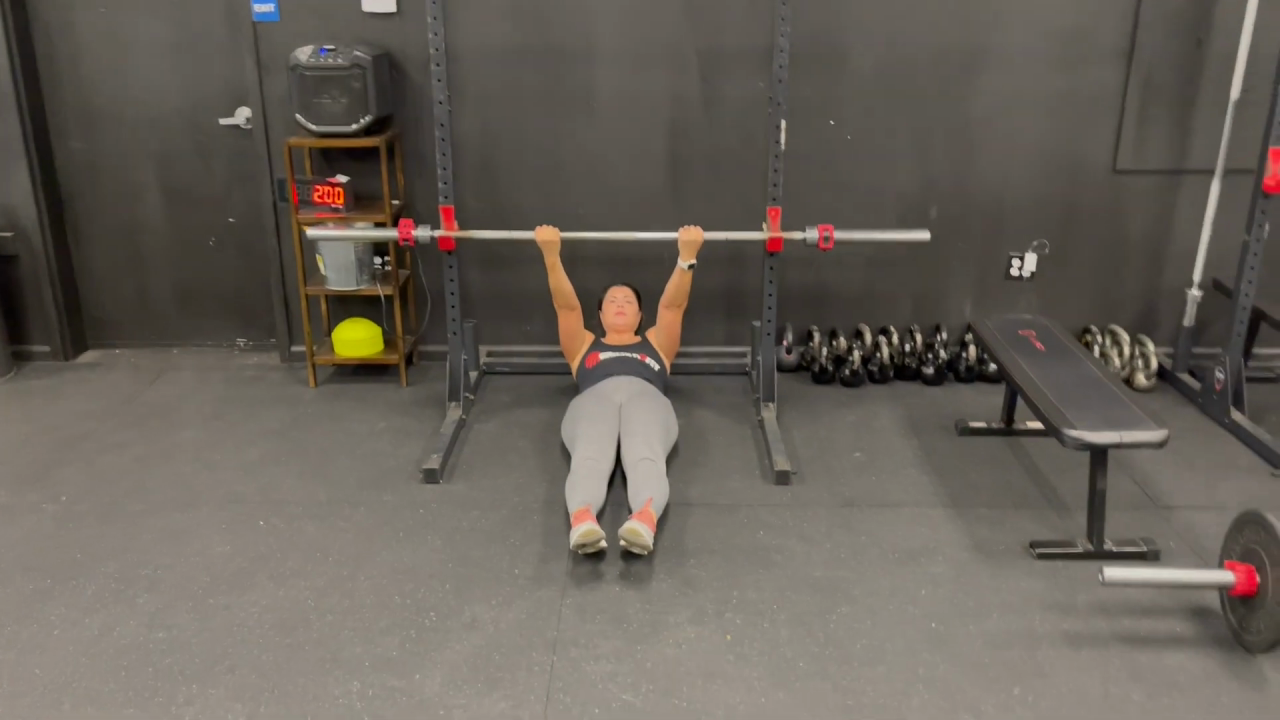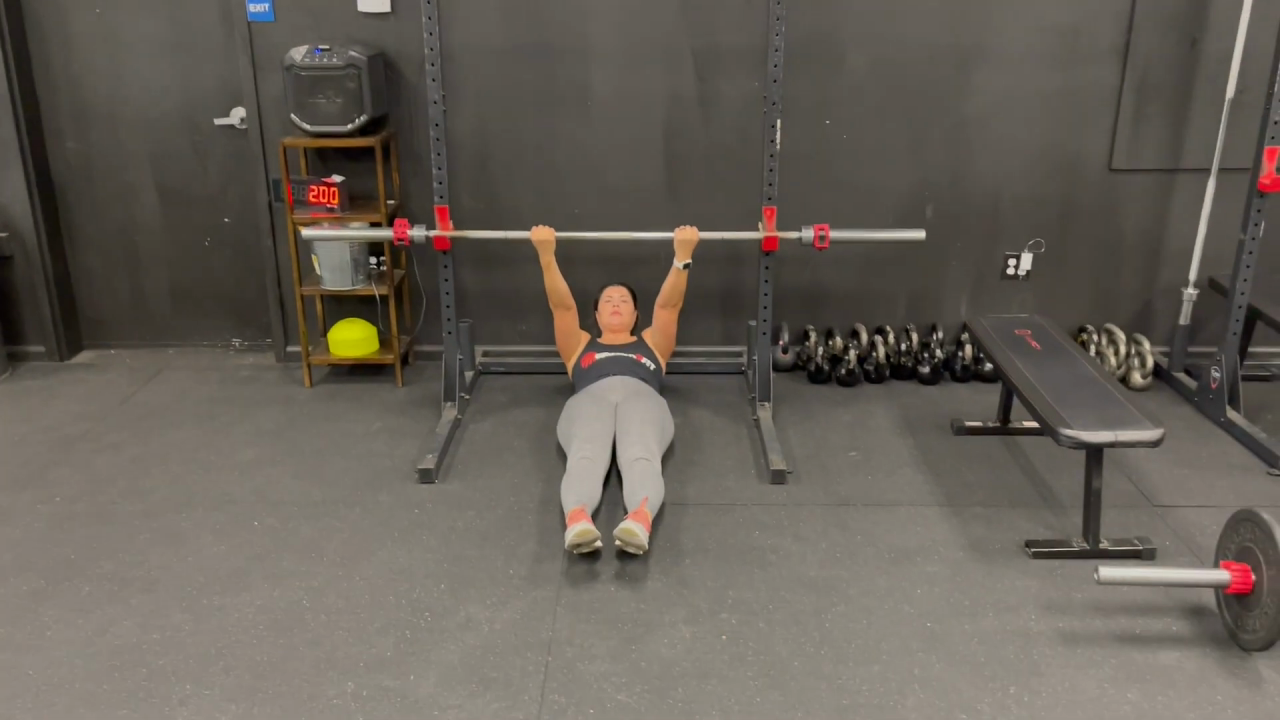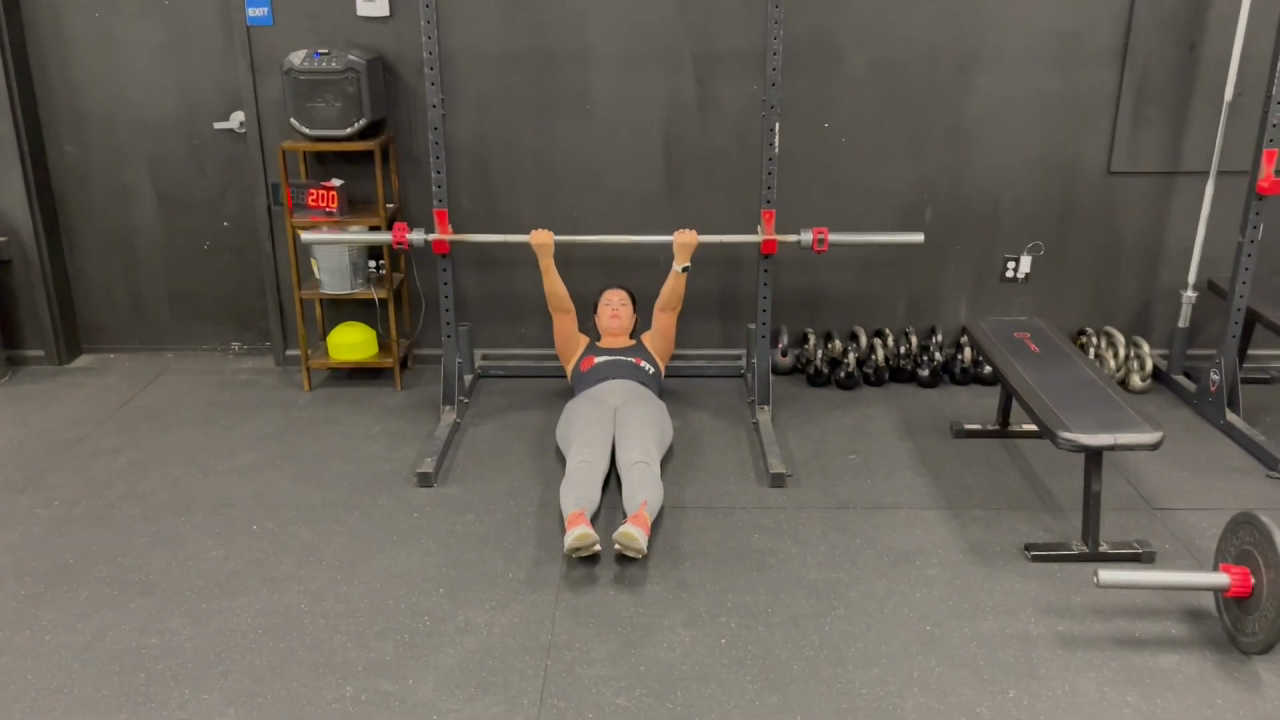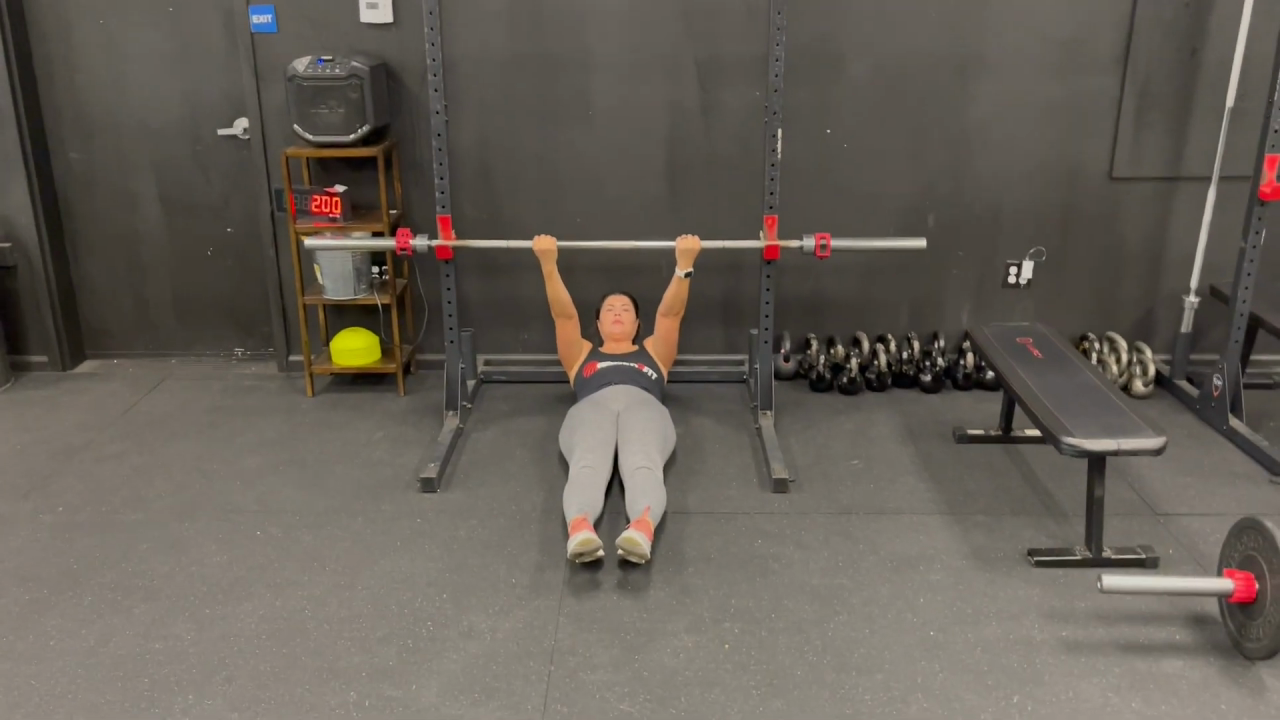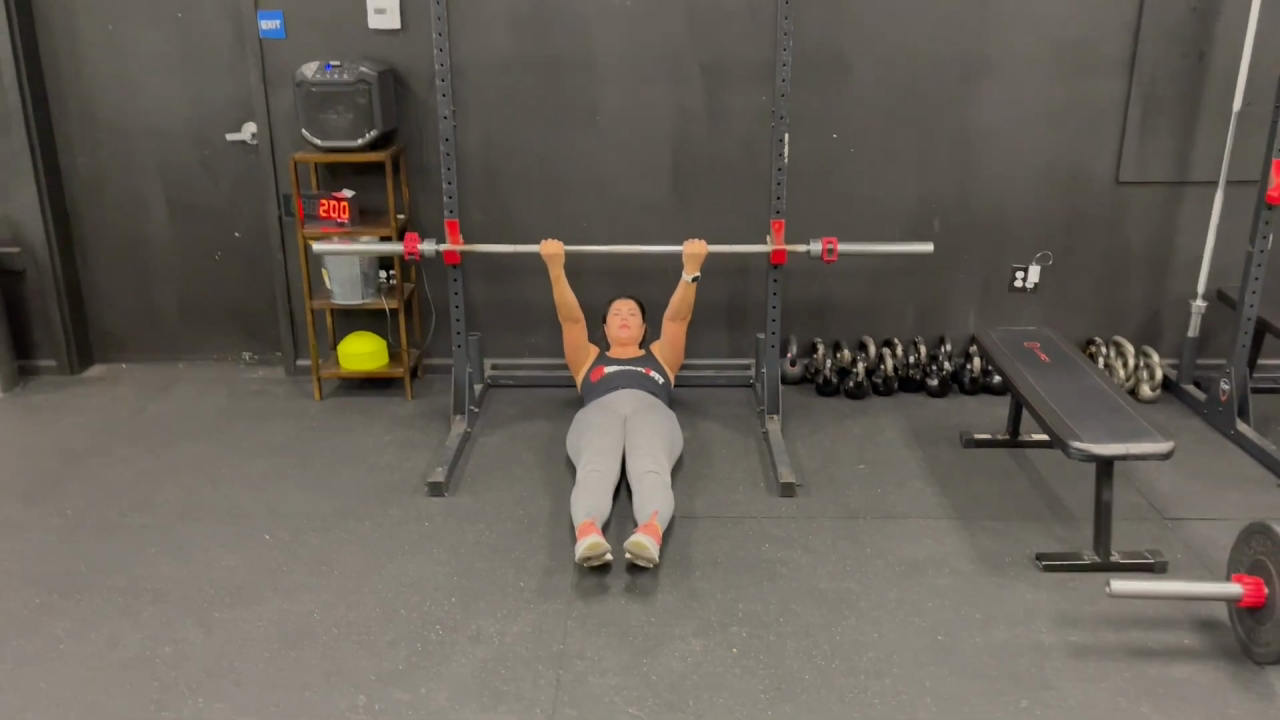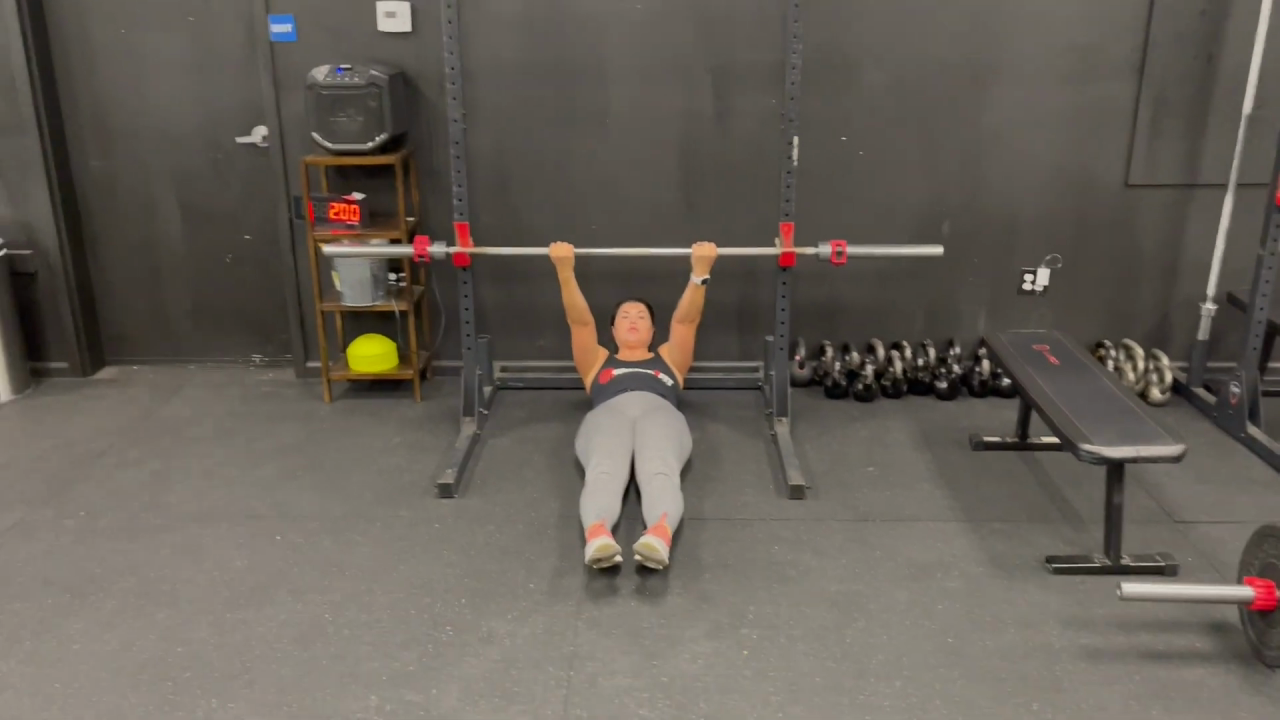
dt=0.2s
person 1, frame 1
left shoulder: (656, 343)
right shoulder: (584, 345)
left elbow: (673, 305)
right elbow: (566, 305)
left wrist: (687, 256)
right wrist: (551, 254)
left hip: (647, 399)
right hip: (594, 399)
left knee: (646, 458)
right knee: (589, 457)
left ankle: (645, 521)
right ankle: (582, 521)
person 1, frame 2
left shoulder: (652, 343)
right shoulder: (580, 345)
left elbow: (669, 304)
right elbow: (561, 305)
left wrist: (683, 255)
right wrist: (546, 254)
left hip: (642, 398)
right hip: (589, 399)
left knee: (642, 457)
right knee: (584, 457)
left ankle: (640, 520)
right ankle: (577, 520)
person 1, frame 3
left shoulder: (650, 347)
right shoulder: (579, 348)
left elbow: (668, 308)
right elbow: (560, 309)
left wrist: (682, 258)
right wrist: (545, 257)
left hip: (642, 401)
right hip: (588, 403)
left knee: (640, 460)
right knee: (583, 460)
left ankle: (639, 524)
right ankle: (576, 524)
person 1, frame 4
left shoulder: (653, 352)
right shoulder: (582, 354)
left elbow: (671, 313)
right elbow: (563, 314)
left wrist: (684, 264)
right wrist: (548, 263)
left hip: (644, 407)
right hip: (591, 409)
left knee: (643, 465)
right knee: (587, 465)
left ankle: (642, 529)
right ankle: (579, 530)
person 1, frame 5
left shoulder: (660, 356)
right shoulder: (589, 359)
left elbow: (678, 317)
right elbow: (570, 319)
left wrist: (691, 268)
right wrist: (555, 268)
left hip: (651, 411)
right hip: (599, 412)
left knee: (651, 470)
right knee: (594, 470)
left ankle: (650, 533)
right ankle: (587, 533)
person 1, frame 6
left shoulder: (669, 359)
right shoulder: (597, 361)
left elbow: (686, 320)
right elbow: (579, 321)
left wrist: (700, 271)
right wrist: (564, 269)
left hip: (660, 413)
right hip: (608, 414)
left knee: (660, 472)
right knee: (604, 471)
left ankle: (660, 536)
right ankle: (597, 536)
